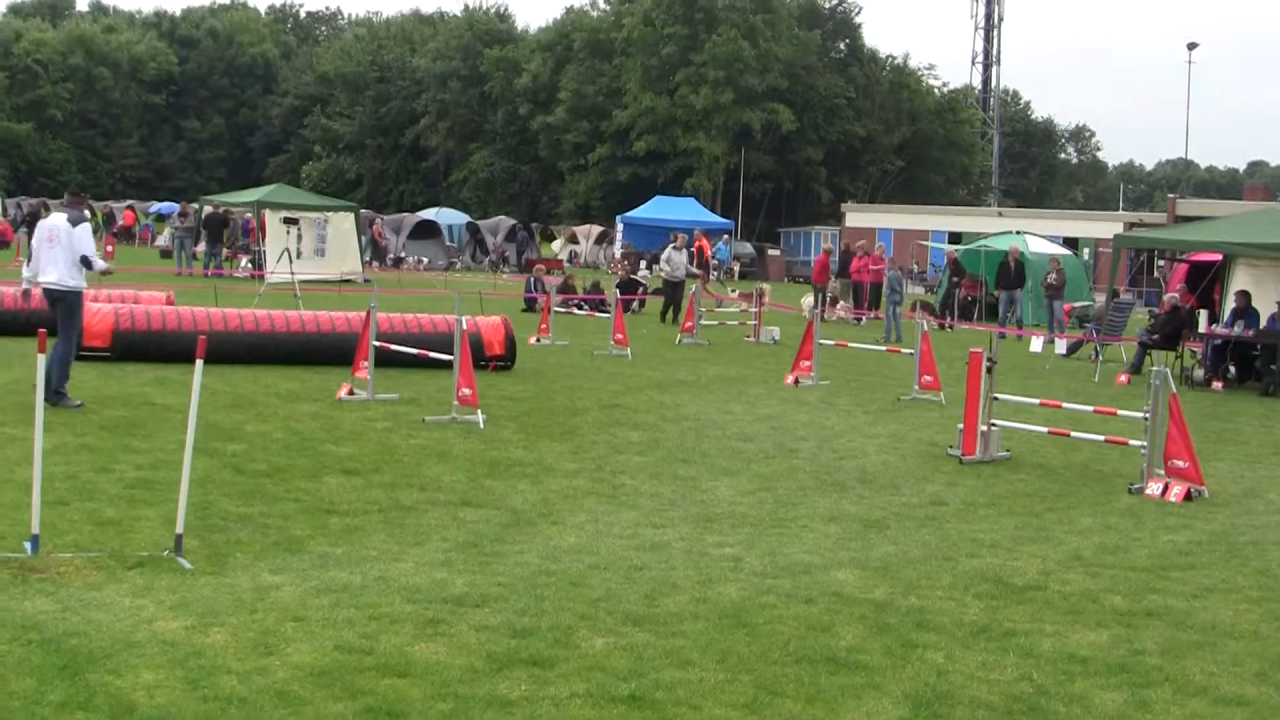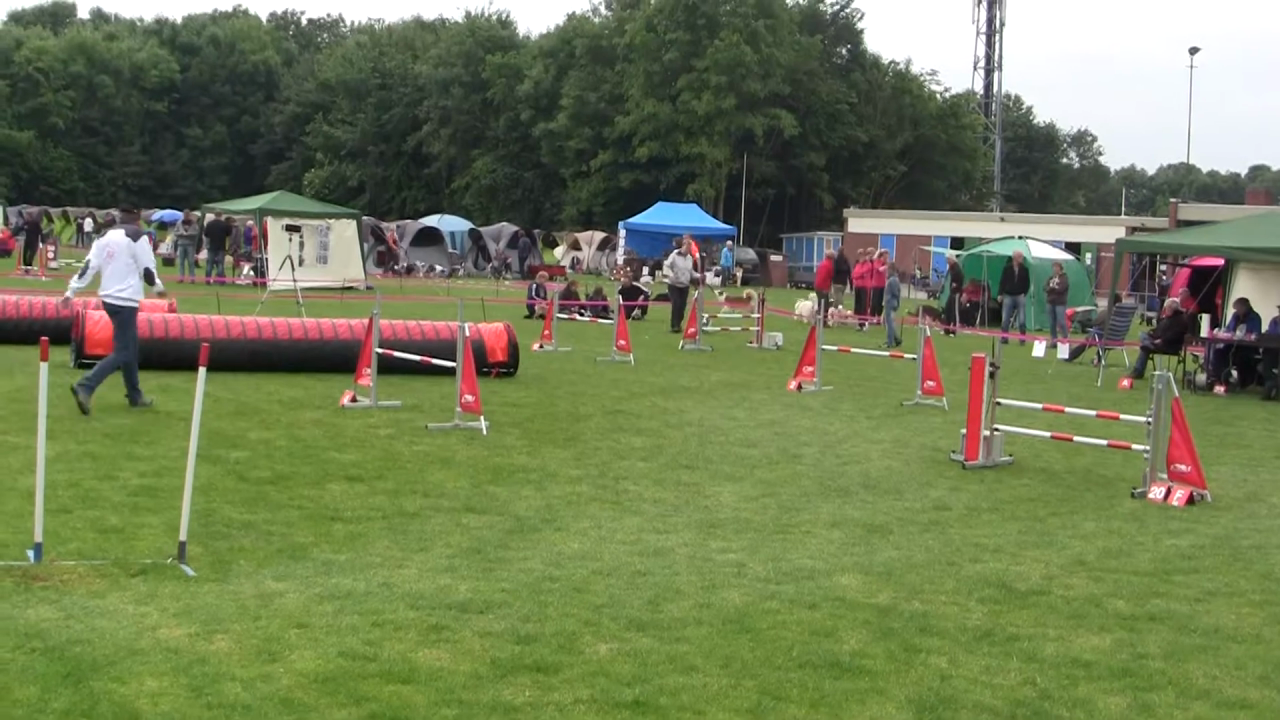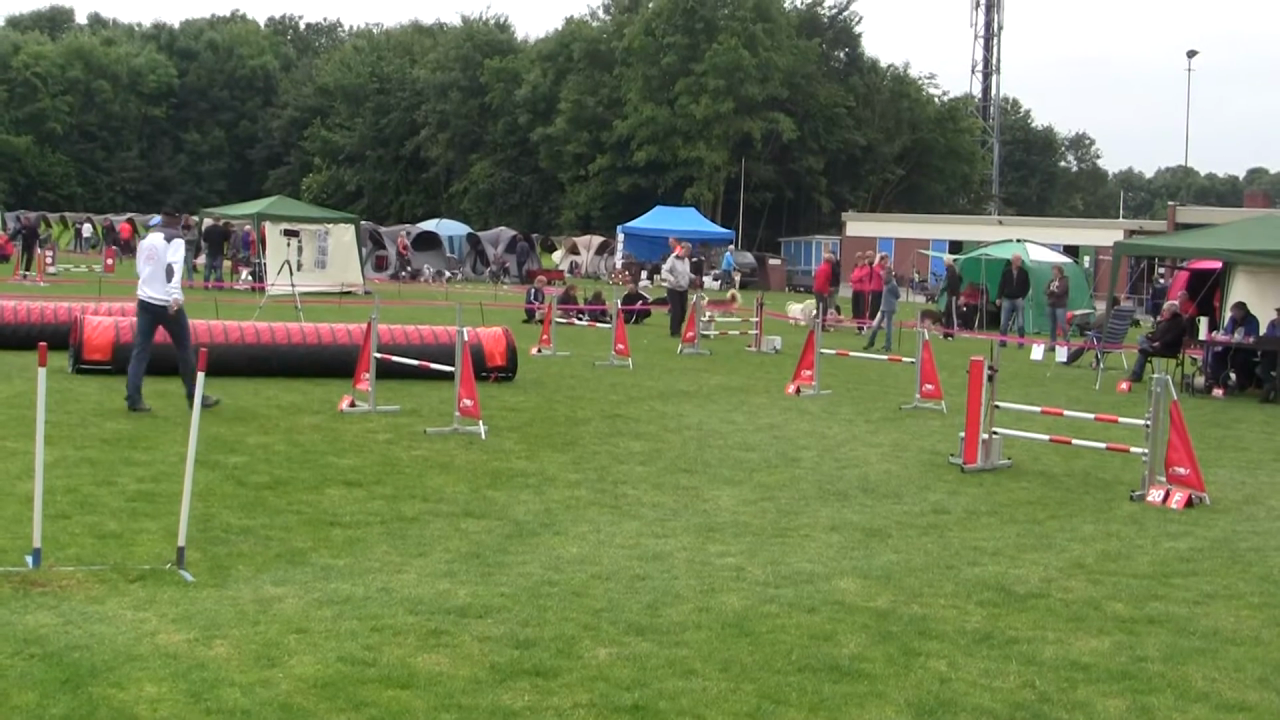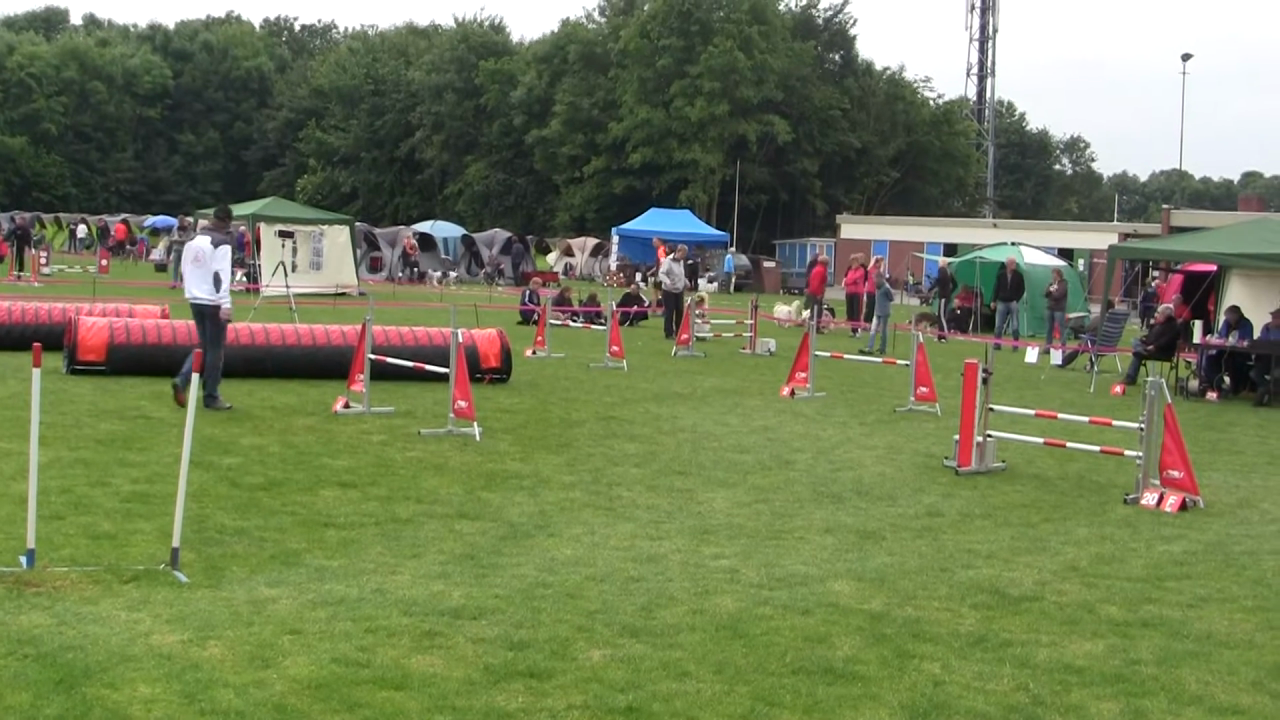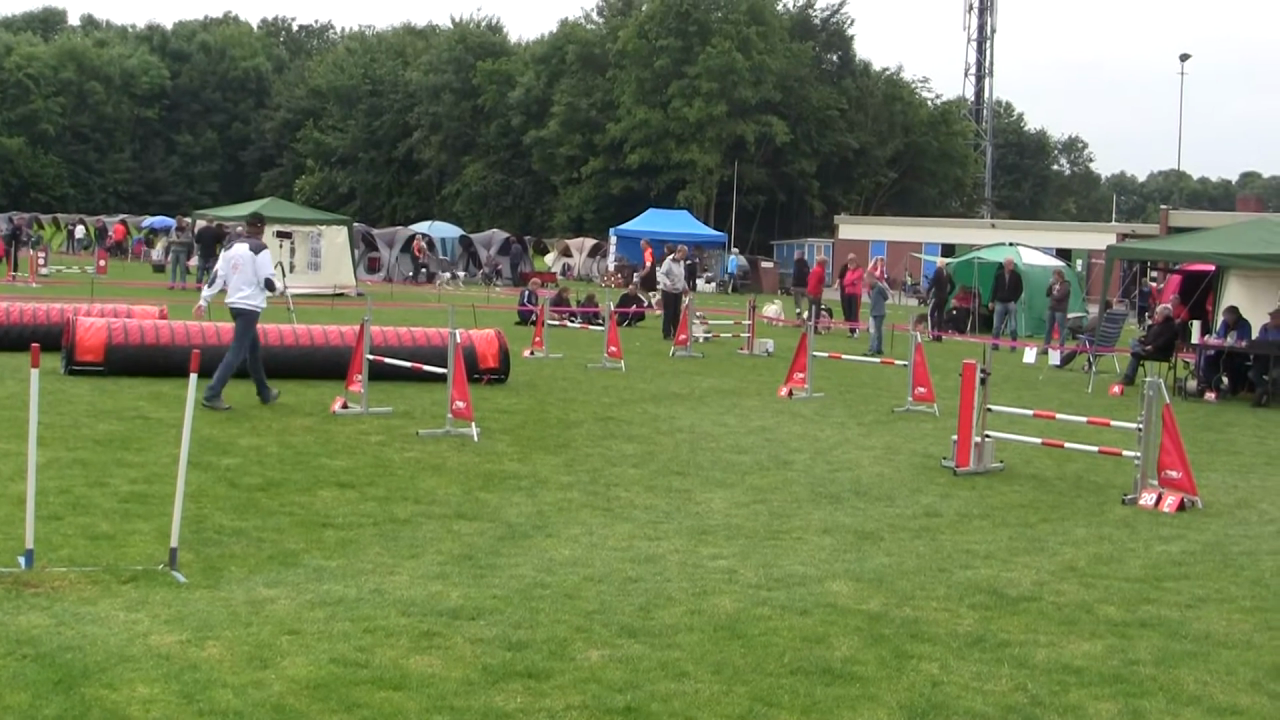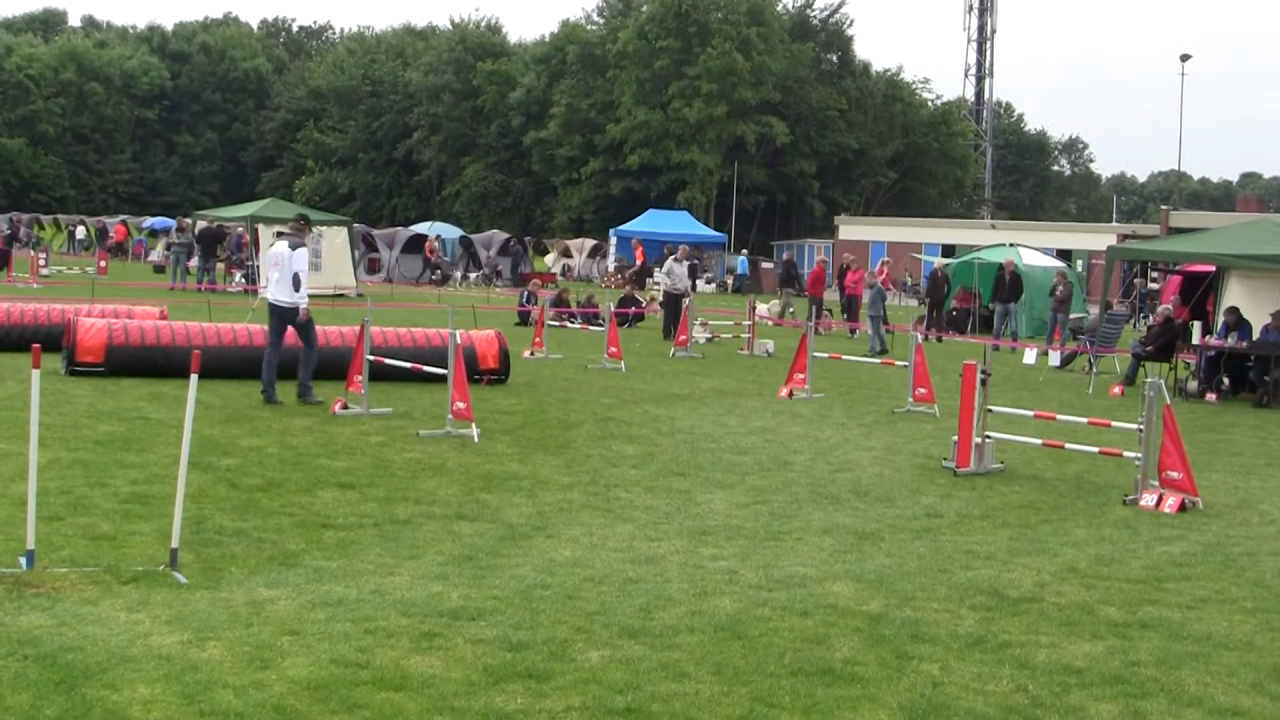
dt=0.3s
person 1, frame 1
left shoulder: (46, 220)
right shoulder: (80, 222)
left elbow: (35, 253)
right elbow: (85, 257)
left wrist: (27, 283)
right wrist: (103, 267)
left hip: (48, 286)
right hip: (69, 288)
left knee: (67, 337)
right knee: (67, 340)
left ankle: (50, 383)
right ankle: (56, 393)
person 1, frame 2
left shoulder: (104, 237)
right shoulder: (136, 236)
left elbow: (89, 267)
right elbow: (147, 270)
left wrist: (71, 292)
right wrist: (158, 287)
left hip: (108, 299)
right hip: (126, 301)
left knee: (130, 347)
right knee: (121, 353)
left ankle: (135, 395)
right ankle: (85, 387)
person 1, frame 3
left shoulder: (146, 239)
right shoulder: (175, 239)
right elbow: (173, 267)
right wrist: (175, 295)
left hip: (145, 301)
right hip: (169, 302)
left knee: (141, 349)
right knee: (184, 349)
left ankle: (133, 398)
right ankle: (195, 396)
person 1, frame 4
left shoulder: (192, 240)
right shoulder: (222, 243)
left elbow: (184, 271)
right elbow: (221, 274)
right wrist: (225, 305)
left hip: (194, 300)
right hip: (213, 303)
left knee: (205, 346)
right knee: (215, 349)
left ankle: (182, 381)
right ankle: (211, 397)
person 1, frame 5
left shoulder: (231, 248)
right shoulder: (260, 249)
left elbow: (217, 275)
right elbow: (267, 280)
left wrist: (204, 300)
right wrist: (278, 288)
left hip: (234, 304)
right hip: (250, 306)
left knee: (253, 348)
right knee: (237, 352)
left ankle: (265, 393)
right ankle: (212, 395)
person 1, frame 6
left shoulder: (274, 245)
right shoulder: (299, 246)
right elbow: (298, 276)
right wrist: (304, 304)
left hip: (274, 302)
right hip: (293, 304)
left knee: (273, 346)
right knee: (310, 344)
left ankle: (268, 392)
right ankle: (304, 392)
